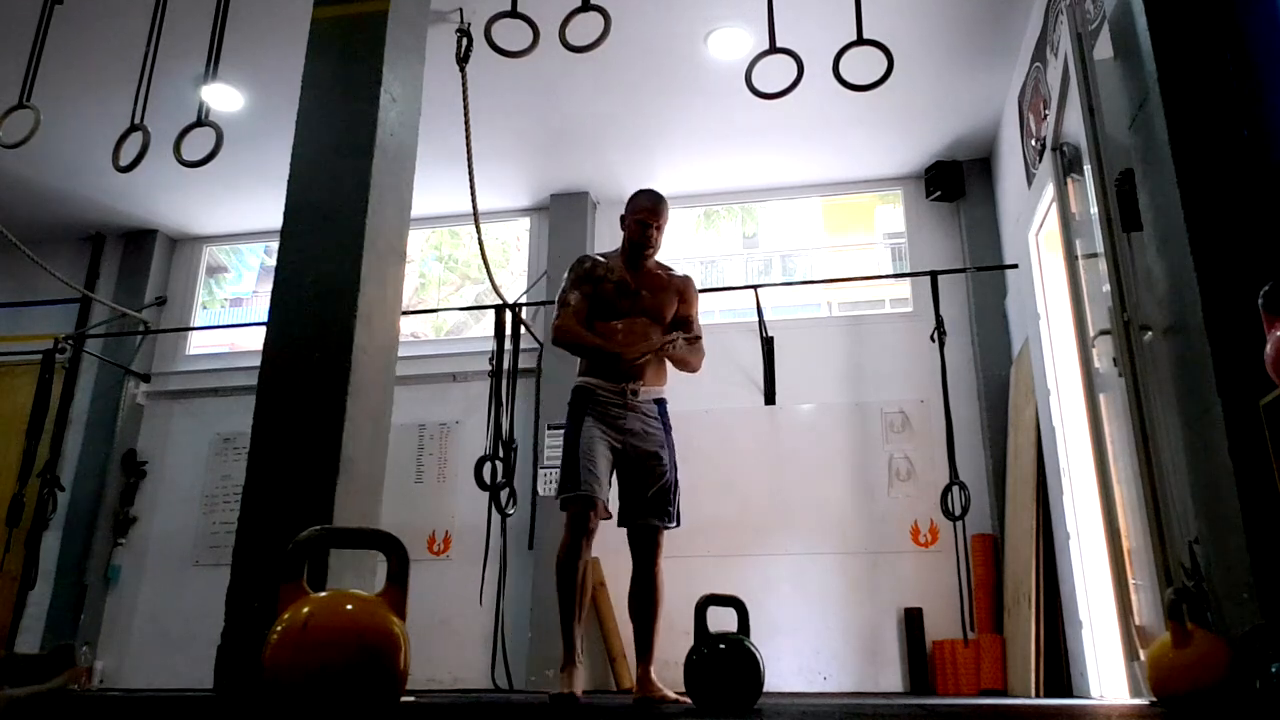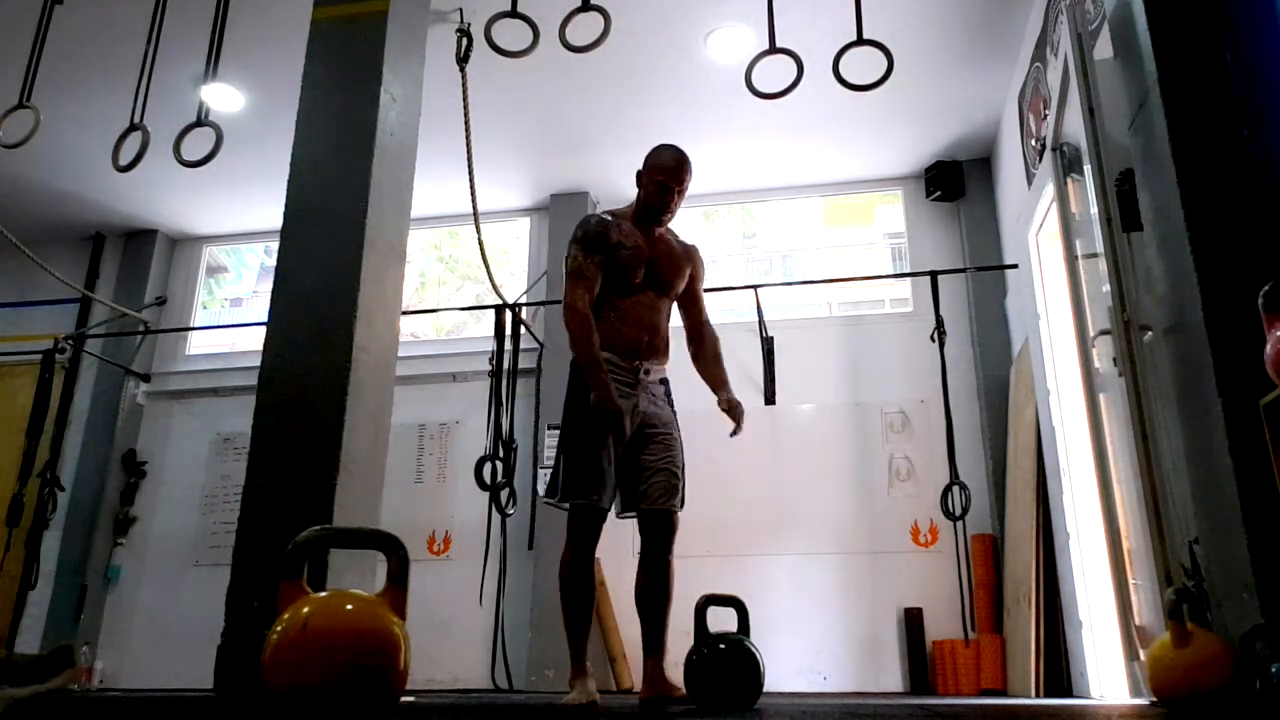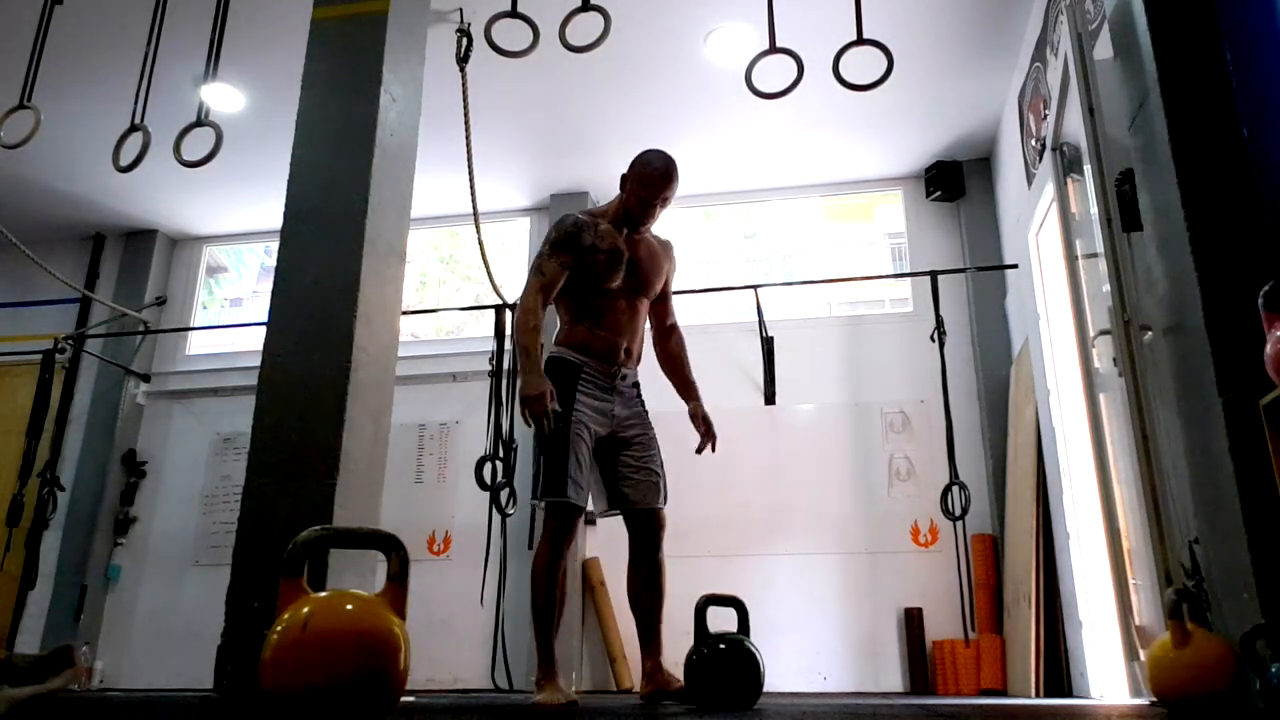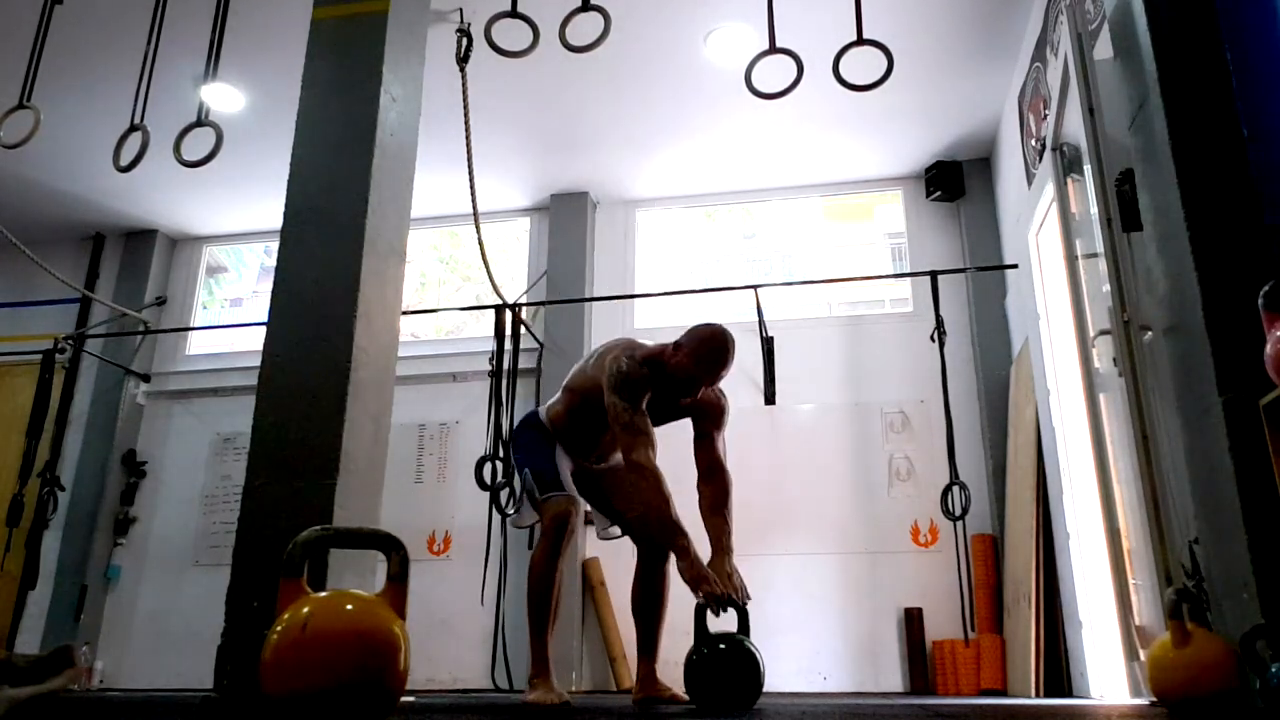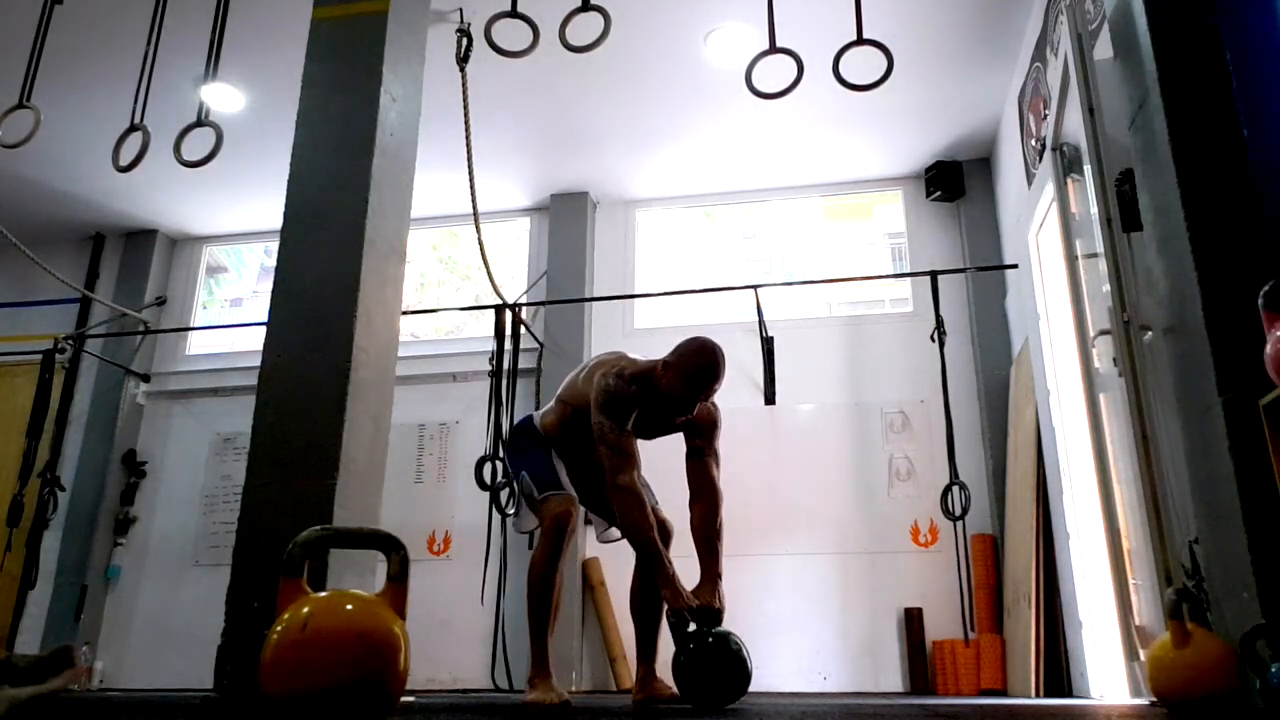
dt=1s
person 1, frame 1
left shoulder: (678, 285)
right shoulder: (590, 269)
left elbow: (696, 358)
right elbow: (562, 331)
left wrist: (672, 346)
right wrist: (621, 352)
left hip: (650, 411)
right hip: (597, 401)
left knee: (649, 544)
right knee: (583, 519)
left ankle: (645, 676)
right ankle: (571, 658)
person 1, frame 2
left shoulder: (686, 255)
right shoulder: (599, 231)
left elbow: (698, 327)
right elbow: (579, 310)
left wrist: (722, 390)
right wrist: (602, 386)
left hip: (656, 390)
right hip: (600, 381)
left knee: (662, 526)
right knee: (586, 522)
left ankle: (654, 673)
right ankle: (580, 673)
person 1, frame 3
left shoulder: (662, 252)
right shoulder: (577, 230)
left elbow: (666, 330)
right elbow: (532, 300)
left wrist: (693, 400)
right wrist: (532, 371)
left hip: (628, 393)
right hip: (574, 380)
left knee: (650, 524)
right knee: (561, 524)
left ankle: (653, 669)
right ankle: (547, 675)
person 1, frame 4
left shoulder: (710, 402)
right shoulder: (630, 366)
left elbow: (714, 476)
right elbow: (642, 465)
left wrist: (724, 558)
right wrist: (689, 558)
left hip: (601, 454)
right hip: (543, 437)
left knee: (657, 534)
right knee: (562, 516)
left ankle: (646, 677)
right ankle: (540, 676)
person 1, frame 5
left shoulder: (703, 416)
right shoulder: (618, 385)
left elbow: (706, 495)
right elbow: (624, 485)
left wrist: (712, 581)
right wrist: (668, 581)
left hip: (596, 456)
right hip: (539, 442)
left knee: (659, 531)
right knee: (561, 516)
left ankle: (646, 675)
right ankle: (539, 674)
